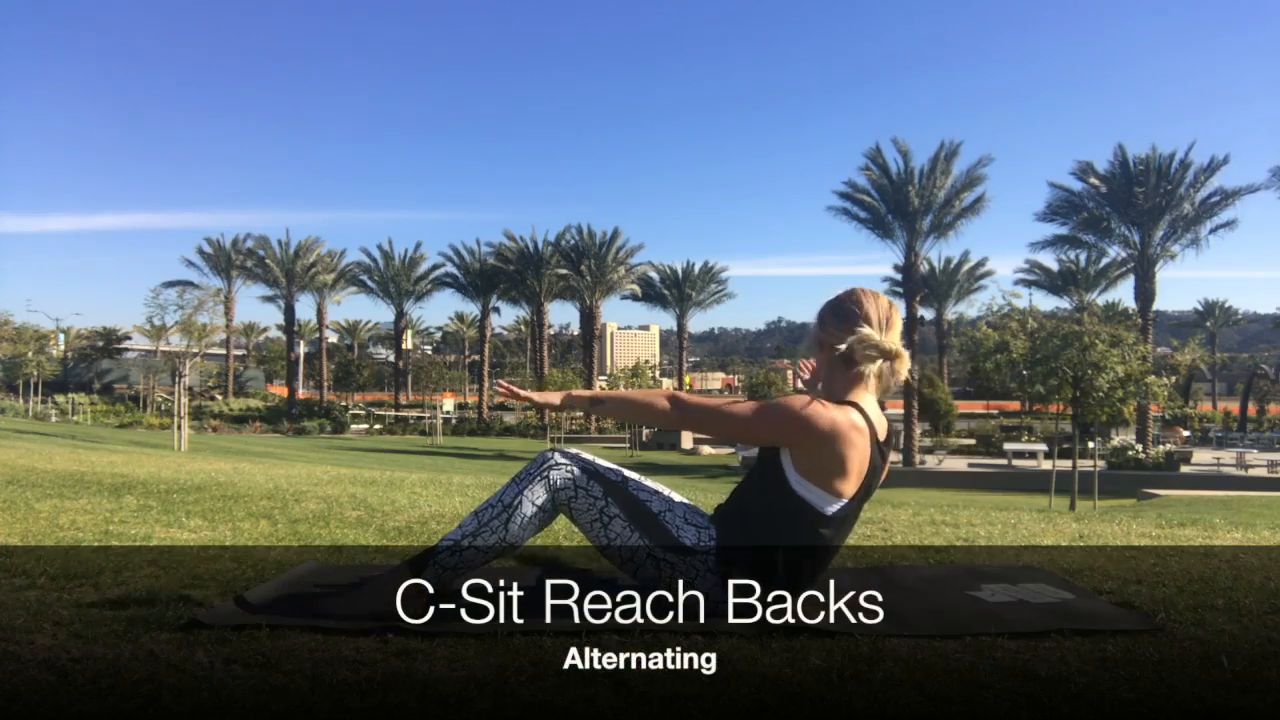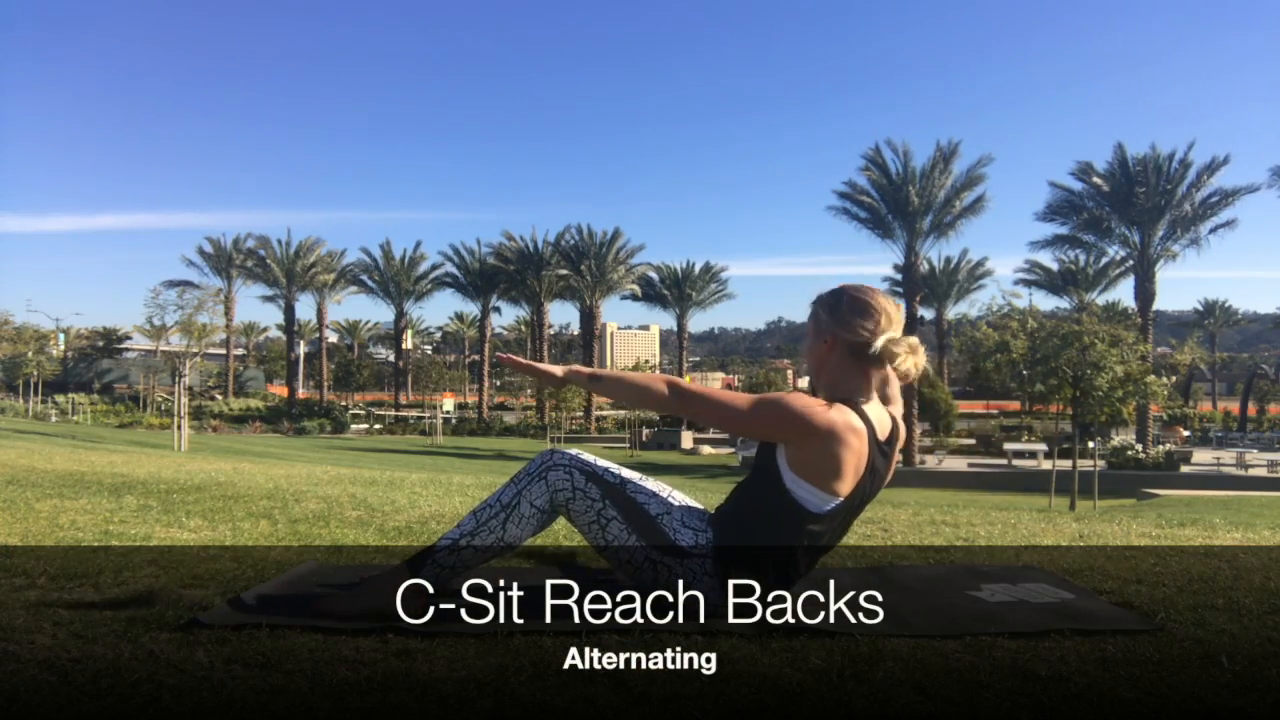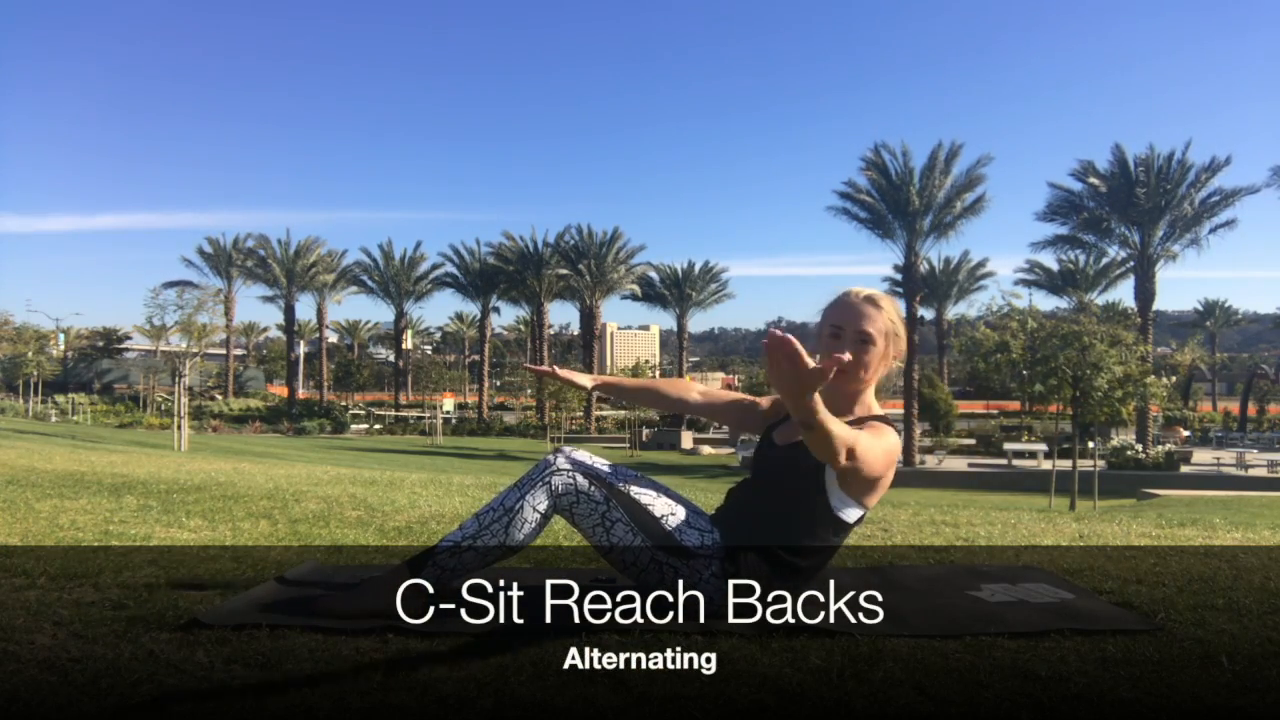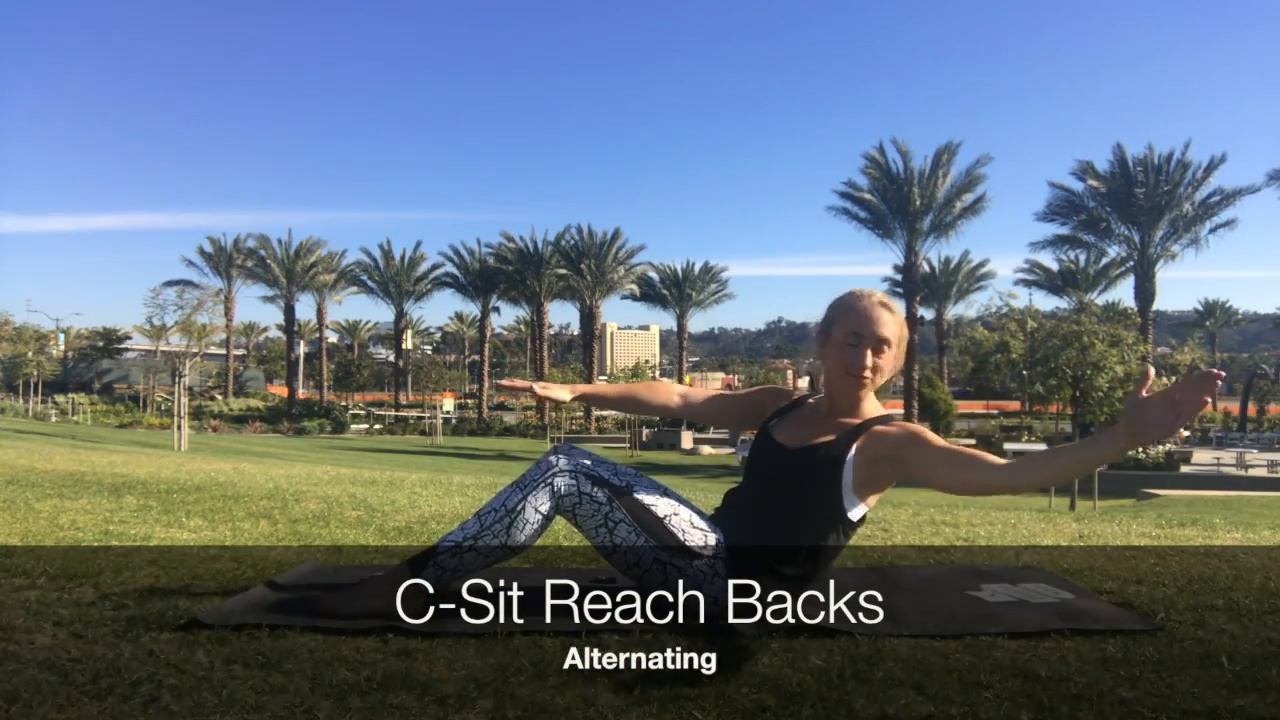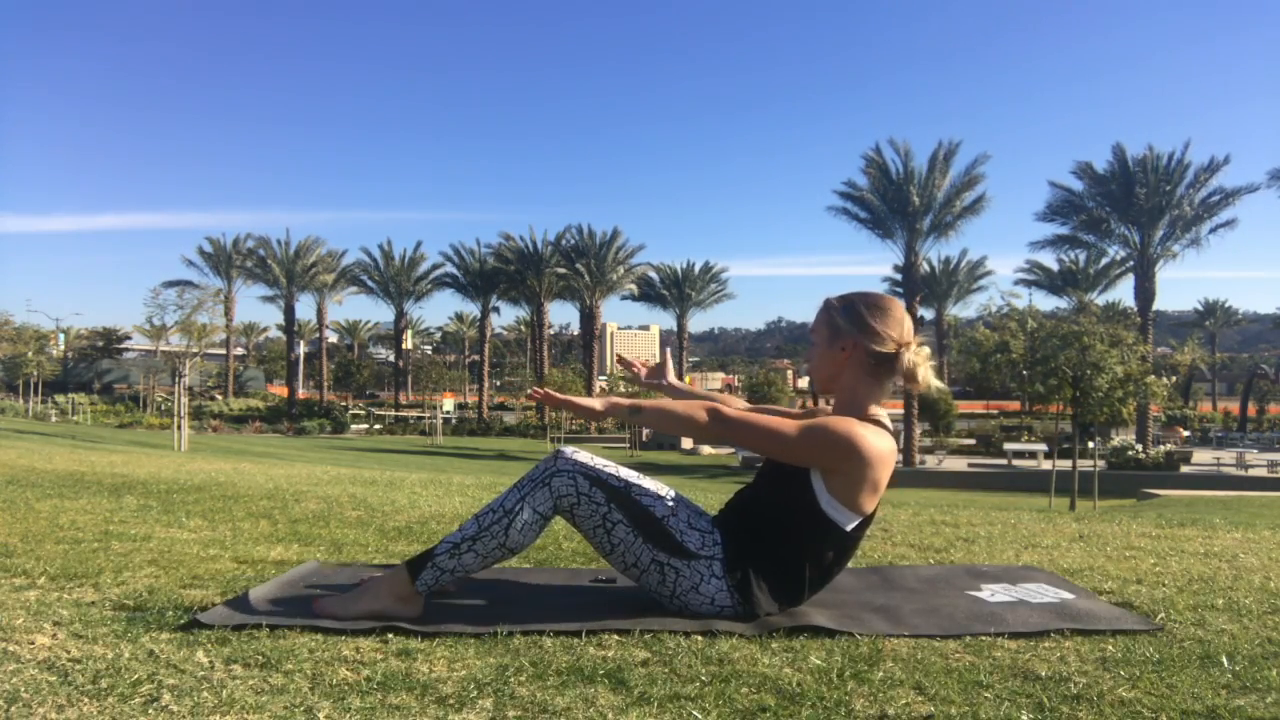
dt=1s
person 1, frame 1
left shoulder: (820, 421)
right shoulder: (870, 424)
left elbow: (683, 410)
left wrist: (570, 397)
right wrist: (820, 382)
left hip: (720, 575)
right hip: (728, 562)
left knee: (560, 471)
right knee: (564, 469)
left ankle: (412, 581)
right ankle: (420, 575)
person 1, frame 2
left shoulder: (812, 419)
right shoulder: (884, 423)
left elbow: (682, 398)
left wrist: (570, 374)
right wrist: (890, 367)
left hip: (715, 576)
right hip: (733, 565)
left knee: (558, 472)
right knee: (566, 472)
left ankle: (404, 583)
right ankle: (423, 572)
person 1, frame 3
left shoulder: (875, 441)
right shoulder: (795, 414)
left elbow: (839, 451)
right elbow: (699, 399)
left wrist: (807, 399)
right wrist: (600, 383)
left hip: (733, 581)
right hip: (717, 552)
left knee: (562, 474)
right knee: (566, 466)
left ankle: (411, 583)
right ankle: (424, 574)
person 1, frame 4
left shoulder: (888, 441)
right shoulder: (782, 405)
left elbow: (1004, 474)
right elbow: (678, 398)
left wrist: (1125, 435)
right wrist: (575, 391)
left hip: (738, 585)
right hip: (710, 557)
left knee: (563, 478)
right knee: (566, 464)
left ankle: (415, 582)
right ankle: (428, 574)
person 1, frame 5
left shoulder: (858, 442)
right shoulder: (840, 424)
left elbow: (723, 425)
right elbow: (745, 411)
left wrist: (612, 406)
right wrist: (669, 387)
left hip: (727, 584)
right hip: (725, 556)
left knee: (562, 476)
right knee: (570, 469)
left ankle: (408, 586)
right ankle: (419, 576)
